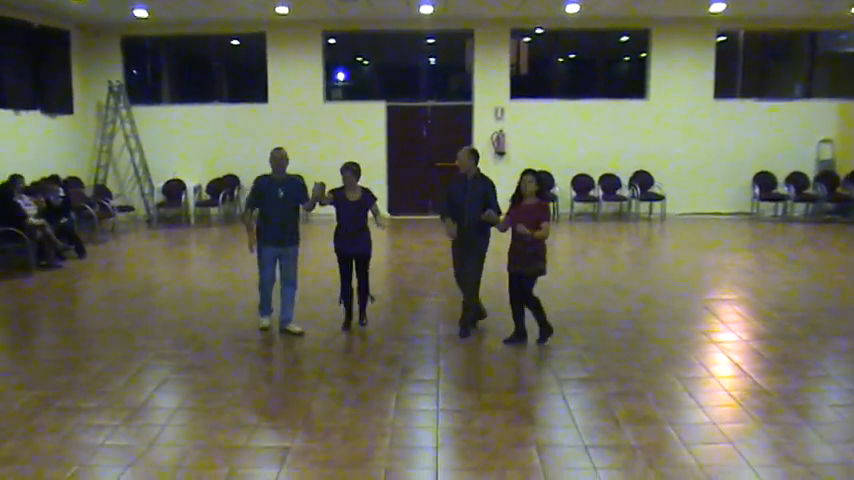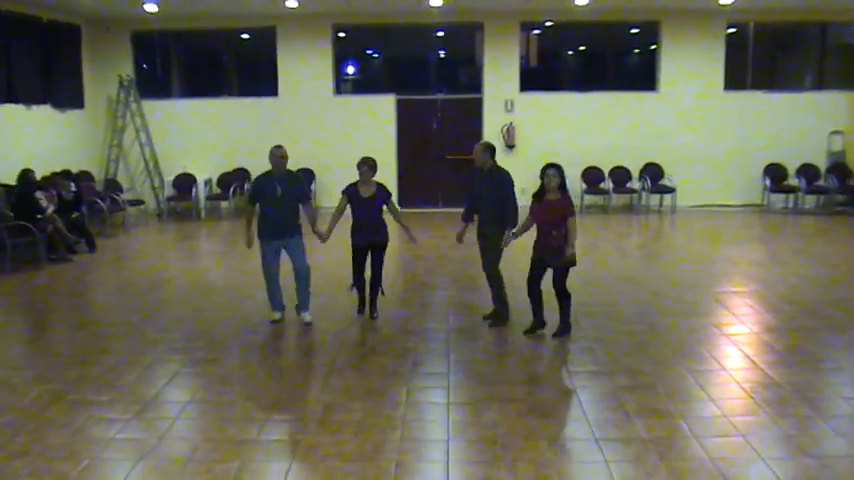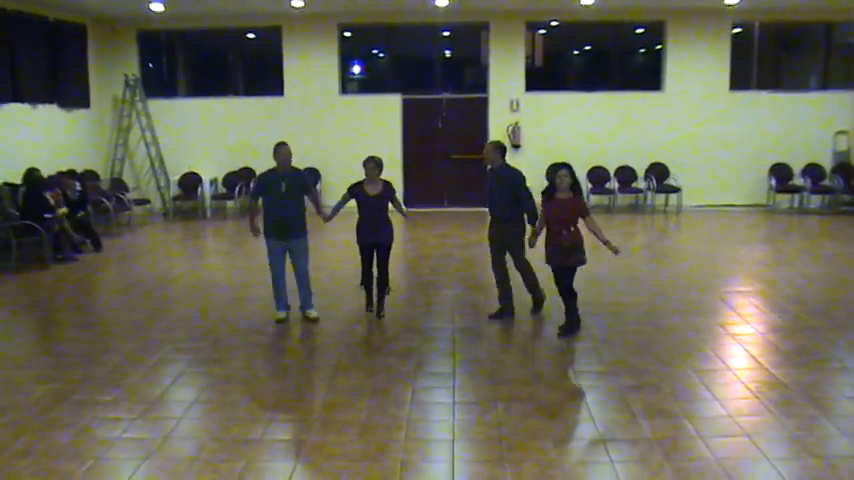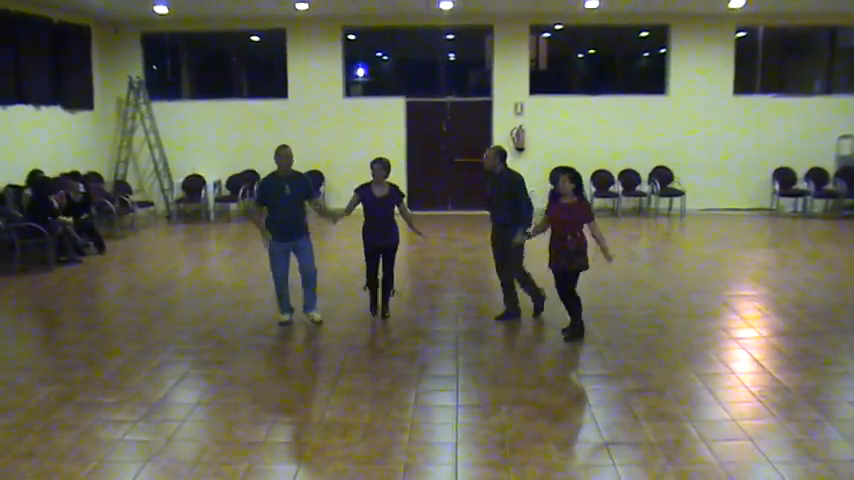
dt=0.3s
person 1, frame 1
left shoulder: (486, 184)
right shoulder: (456, 182)
left elbow: (494, 209)
right elbow: (448, 206)
left wrist: (492, 216)
right wrist: (447, 221)
left hip: (479, 237)
right hip: (460, 235)
left knee: (471, 279)
right knee: (460, 276)
left ankle: (467, 323)
right ankle: (477, 311)
person 1, frame 2
left shoulder: (503, 176)
right shoulder: (479, 175)
left elbow: (511, 205)
right elbow: (472, 201)
left wrist: (509, 229)
right wrist: (464, 225)
left hip: (497, 228)
right hip: (483, 227)
left knee: (490, 268)
right knee: (489, 268)
left ankle: (502, 312)
right ankle: (500, 308)
person 1, frame 3
left shoulder: (514, 175)
right shoulder: (491, 174)
left elbow: (527, 201)
left wrist: (534, 225)
left hip: (513, 225)
right hip: (496, 225)
left knee: (520, 264)
right knee: (497, 264)
left ankle: (538, 298)
right ankle: (506, 306)
person 1, frame 4
left shoulder: (514, 179)
right shoulder: (492, 178)
left elbow: (526, 207)
left wrist: (522, 230)
left hip: (513, 230)
right hip: (498, 229)
left knee: (516, 269)
right knee: (502, 269)
left ankle: (538, 298)
right ankle: (512, 308)
person 2, frame 1
left shoulder: (296, 183)
right shoulder: (261, 184)
left elbow: (306, 206)
right elbow: (249, 211)
left wrist: (315, 198)
right wrist: (251, 235)
left hip: (290, 241)
right hip: (266, 241)
left knee: (289, 281)
right knee: (266, 280)
left ankle: (286, 322)
right ankle: (265, 314)
person 2, frame 2
left shoulder: (295, 179)
right shoulder: (260, 181)
left elbow: (307, 205)
right elbow: (251, 207)
left wrist: (314, 228)
right wrist: (248, 231)
left hip: (292, 233)
right hip: (268, 235)
left knee: (302, 269)
right knee: (270, 274)
left ankle: (303, 309)
right ankle: (277, 309)
person 2, frame 3
left shoulder: (299, 175)
right shoulder: (264, 179)
left elbow: (312, 195)
right elbow: (253, 201)
left wrist: (320, 212)
right wrist: (253, 224)
left hip: (298, 233)
right hip: (274, 235)
left knee: (302, 271)
right knee: (277, 273)
left ankle: (307, 307)
right ankle: (282, 309)
person 2, frame 4
left shoulder: (301, 179)
right shoulder: (267, 183)
left elbow: (314, 202)
right elbow: (258, 211)
left wrist: (328, 214)
right wrist: (263, 231)
left hip: (300, 235)
right hip: (277, 237)
left knee: (309, 270)
right knee: (280, 276)
left ankle: (311, 308)
right ankle: (285, 311)
person 3, frame 1
left shoulder: (542, 206)
right shoulder: (515, 204)
left elbow: (545, 232)
right elbow: (503, 227)
left wrist: (528, 232)
left hip: (534, 254)
right hip: (516, 253)
left knee: (526, 293)
right knee: (515, 293)
left ankle: (545, 327)
right ankle: (519, 332)
person 3, frame 2
left shoulder: (565, 201)
right shoulder: (538, 200)
left elbow: (572, 227)
right elbow: (529, 222)
left wrist: (571, 246)
right wrist: (513, 235)
left hip: (560, 248)
right hip: (542, 247)
left knee: (559, 286)
right knee: (533, 283)
left ankle: (565, 324)
right ankle: (538, 321)
person 3, frame 3
left shoulder: (577, 200)
right shoulder: (547, 197)
left elbow: (590, 223)
right elbow: (543, 219)
left wrist: (607, 243)
right wrist: (535, 234)
left hip: (571, 246)
right hip: (553, 246)
left knee: (565, 284)
right knee: (562, 284)
left ankle: (572, 321)
right ankle: (572, 319)
person 3, frame 4
left shoulder: (582, 204)
right shoulder: (554, 202)
left elbow: (594, 229)
right elbow: (544, 224)
left wrist: (604, 248)
right wrist: (529, 234)
left hip: (575, 251)
right hip: (557, 250)
left knee: (568, 288)
right knee: (562, 288)
left ankle: (578, 328)
right ankle: (576, 322)
person 4, frame 1
left shoulder: (366, 194)
right shoulder: (336, 193)
left elbow: (375, 213)
right elbow: (325, 201)
left wrist: (379, 221)
right wrist: (321, 198)
left hip: (362, 241)
right hip: (342, 241)
left knee: (363, 277)
right knee: (345, 279)
left ankle: (363, 312)
right ankle: (347, 317)
person 4, frame 2
left shoulder: (381, 190)
right shoulder: (351, 190)
left elbow: (394, 211)
right elbow: (339, 211)
left wrist: (407, 230)
right wrist: (329, 231)
left hip: (379, 235)
right hip: (359, 236)
left knee: (376, 271)
right knee: (357, 271)
left ankle: (373, 305)
right ankle: (361, 300)
person 4, frame 3
left shoulder: (387, 187)
right shoulder: (356, 188)
left elbow: (396, 204)
right elbow: (341, 204)
left wrist: (404, 215)
right wrist: (329, 217)
left hip: (384, 233)
right hip: (365, 233)
left knee: (382, 269)
right knee: (366, 267)
left ankle: (380, 304)
right ankle: (369, 300)
person 4, frame 4
left shoulder: (394, 190)
right shoulder: (363, 189)
left elbow: (404, 212)
right elbow: (350, 207)
left wrist: (413, 228)
right wrist: (342, 214)
left hip: (390, 236)
right hip: (370, 236)
left knee: (388, 271)
right knee: (371, 270)
left ankle: (385, 304)
right ankle: (373, 300)
